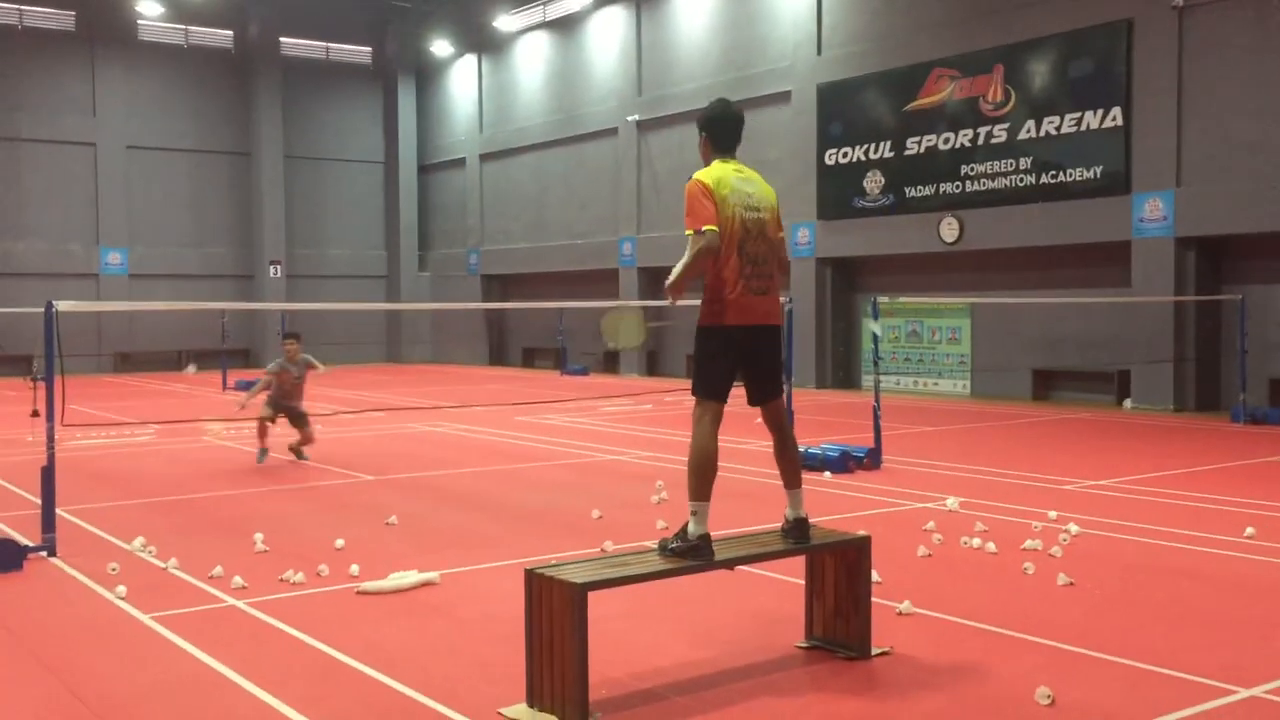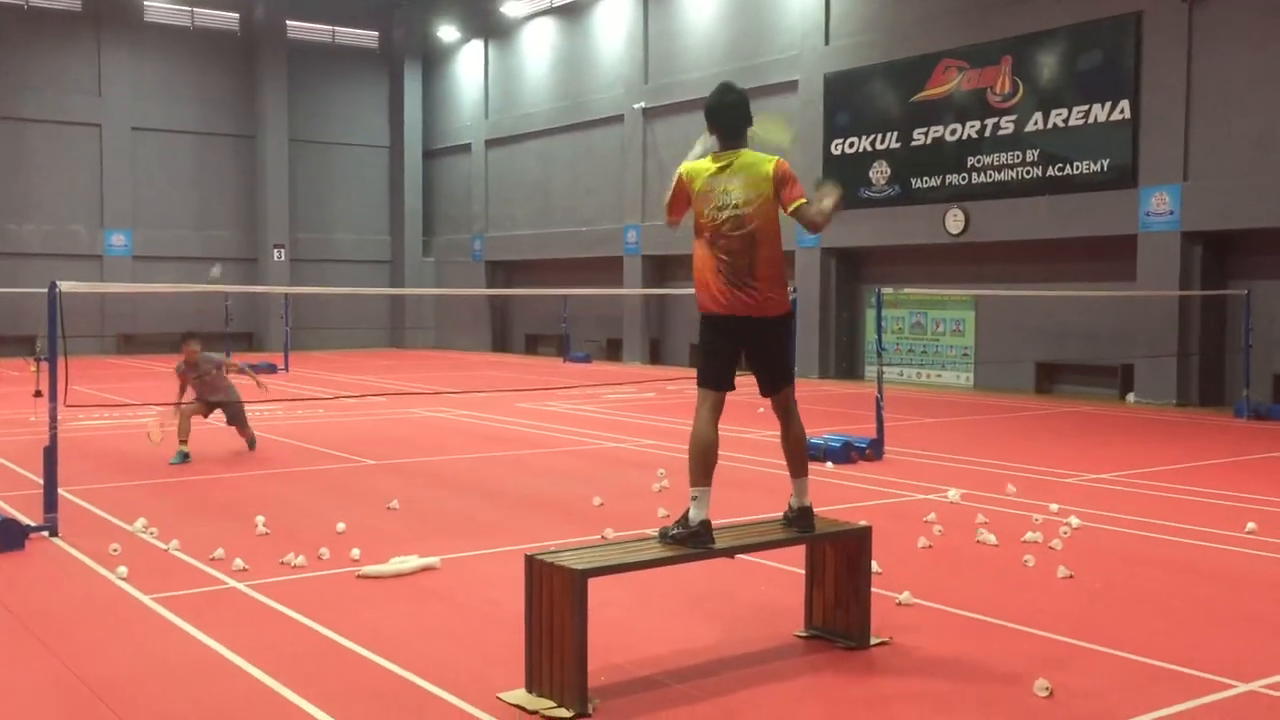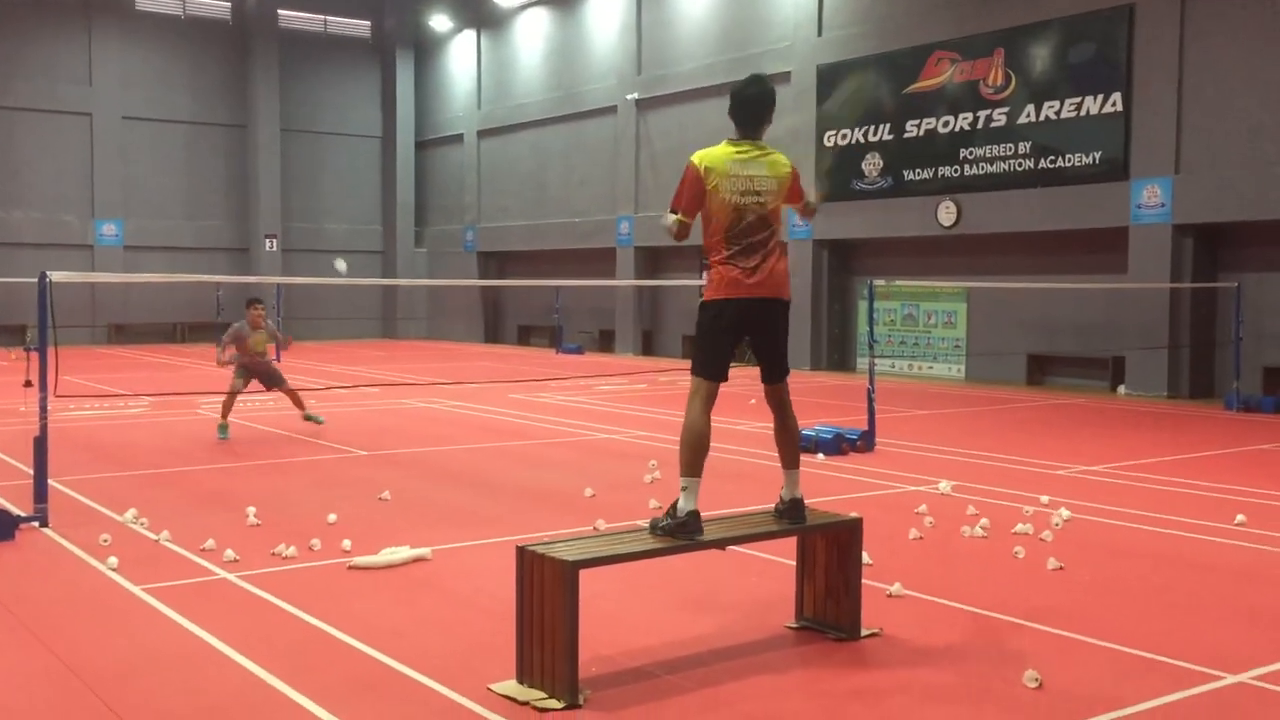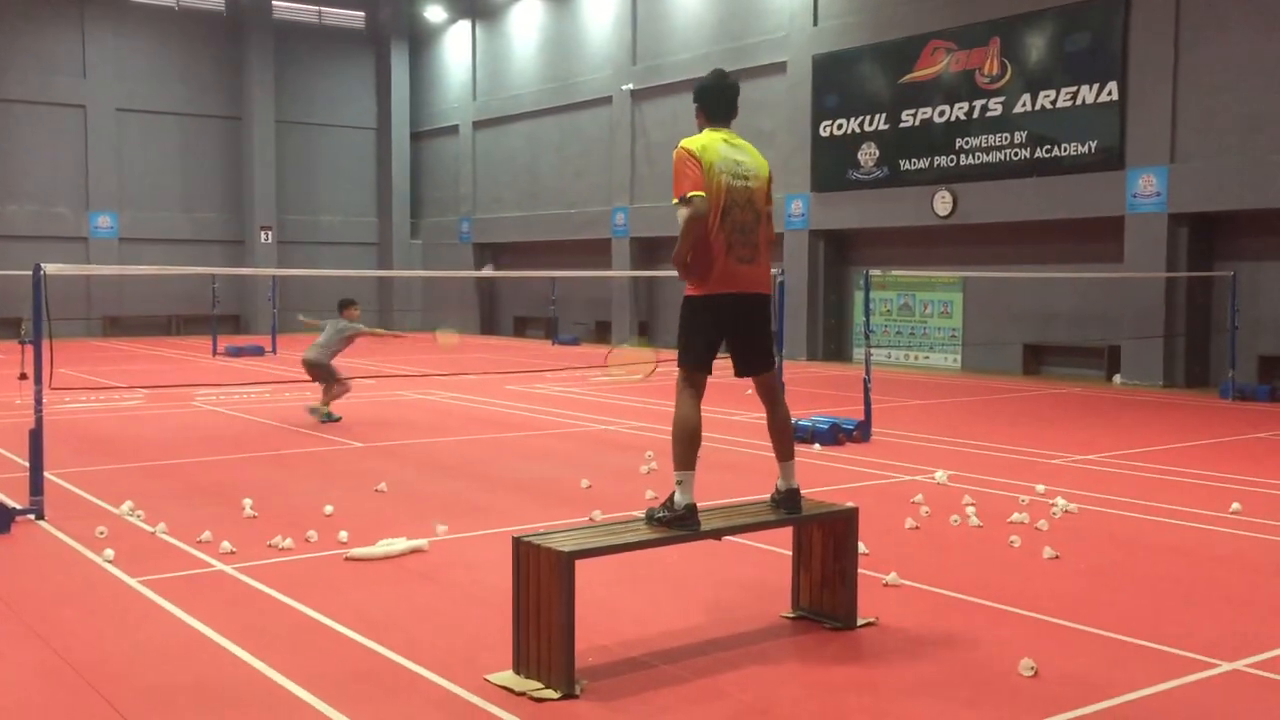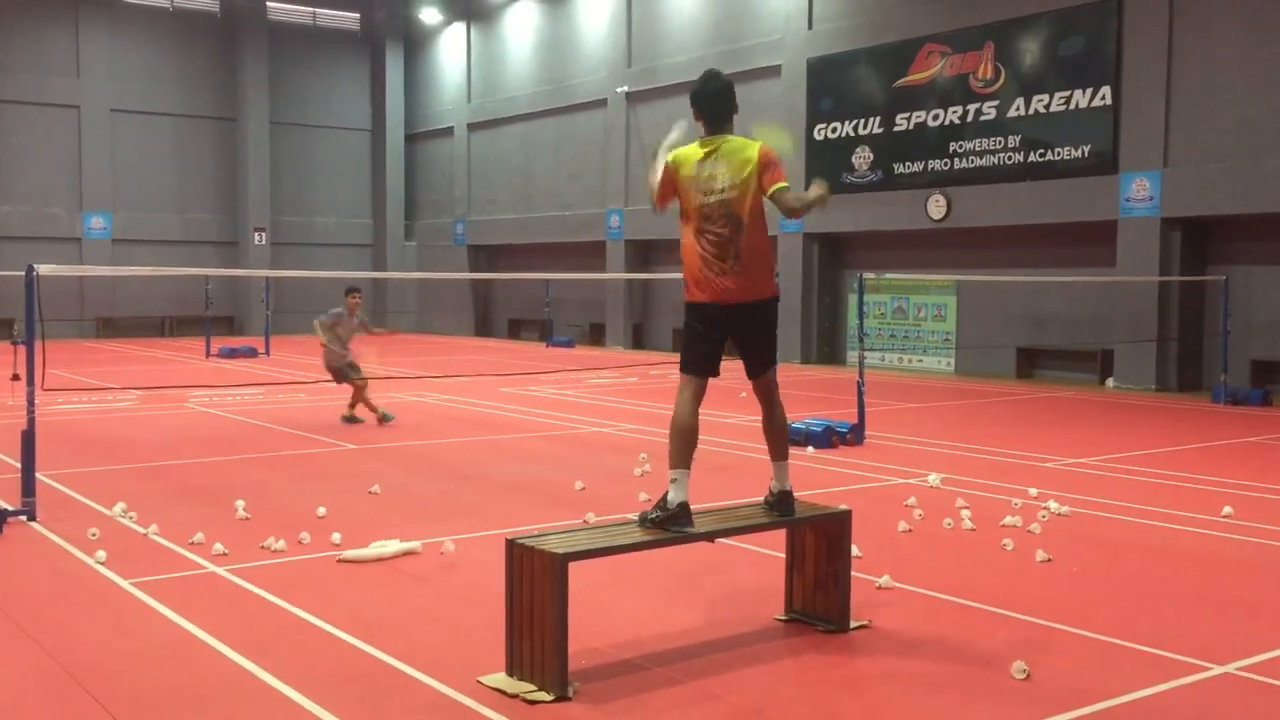
dt=0.5s
person 1, frame 1
left shoulder: (704, 181)
right shoulder: (763, 187)
left elbow: (708, 244)
right elbow: (782, 262)
left wrist: (678, 280)
left hip: (724, 317)
right hip: (767, 318)
left knee: (706, 417)
right knee: (777, 417)
left ankle: (697, 531)
right ankle: (797, 518)
person 1, frame 2
left shoulder: (694, 173)
right shoulder: (772, 169)
left elbow: (672, 218)
right elbow: (813, 220)
right wrist: (831, 200)
left hip: (718, 312)
right hip: (769, 311)
left knee: (707, 410)
right knee: (785, 406)
left ankle: (697, 517)
right ankle: (800, 506)
person 1, frame 3
left shoulder: (702, 162)
right shoulder: (784, 168)
left elbow: (679, 231)
right elbow: (807, 211)
left wrist: (682, 218)
left hip: (723, 296)
right hip: (772, 299)
left knee: (701, 396)
right knee: (779, 397)
left ankle: (687, 508)
right ankle: (792, 498)
person 1, frame 4
left shoulder: (692, 149)
right shoulder: (757, 158)
left elbow: (695, 212)
left wrist: (681, 259)
left hip: (710, 288)
right hip: (756, 289)
left knee: (689, 388)
right knee: (770, 390)
left ankle: (683, 501)
right ankle: (788, 488)
person 1, frame 5
left shoulder: (680, 160)
right shoulder: (758, 154)
left elbow: (658, 198)
right elbow: (791, 207)
right wrist: (817, 194)
left hip: (705, 298)
right hip: (756, 295)
left knee: (689, 393)
right knee: (767, 391)
left ankle: (677, 500)
right ankle: (781, 491)
